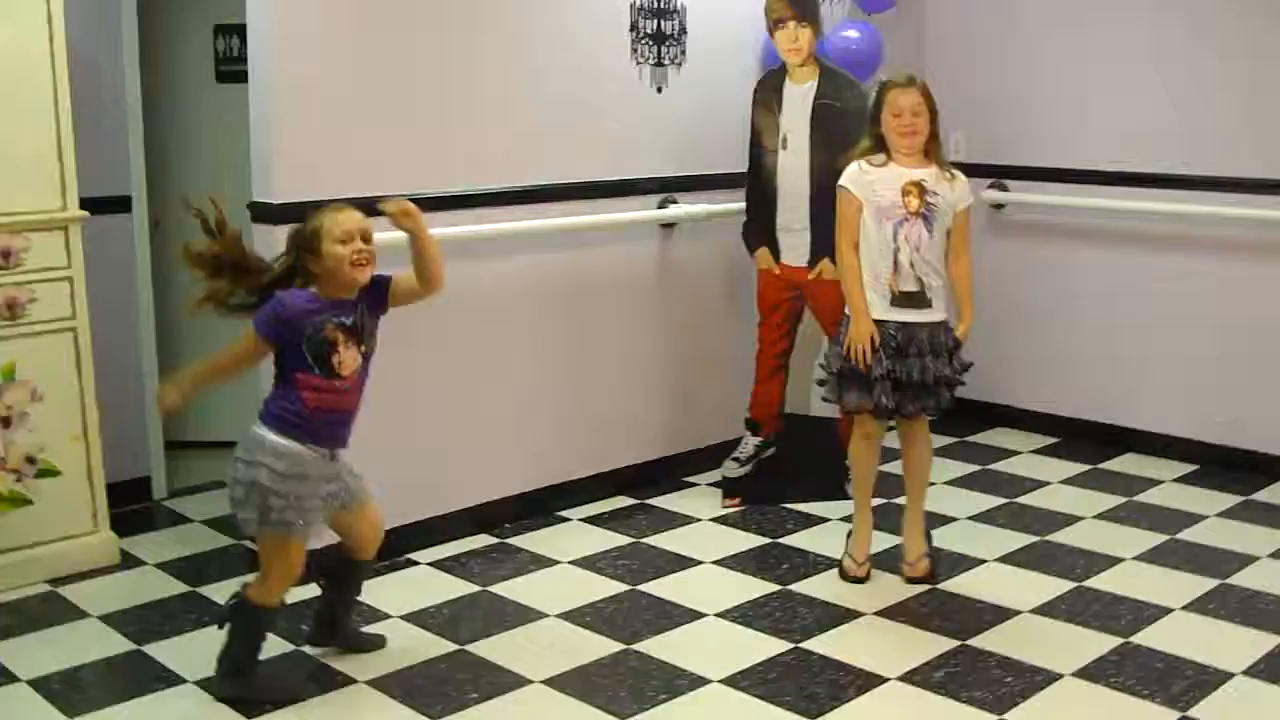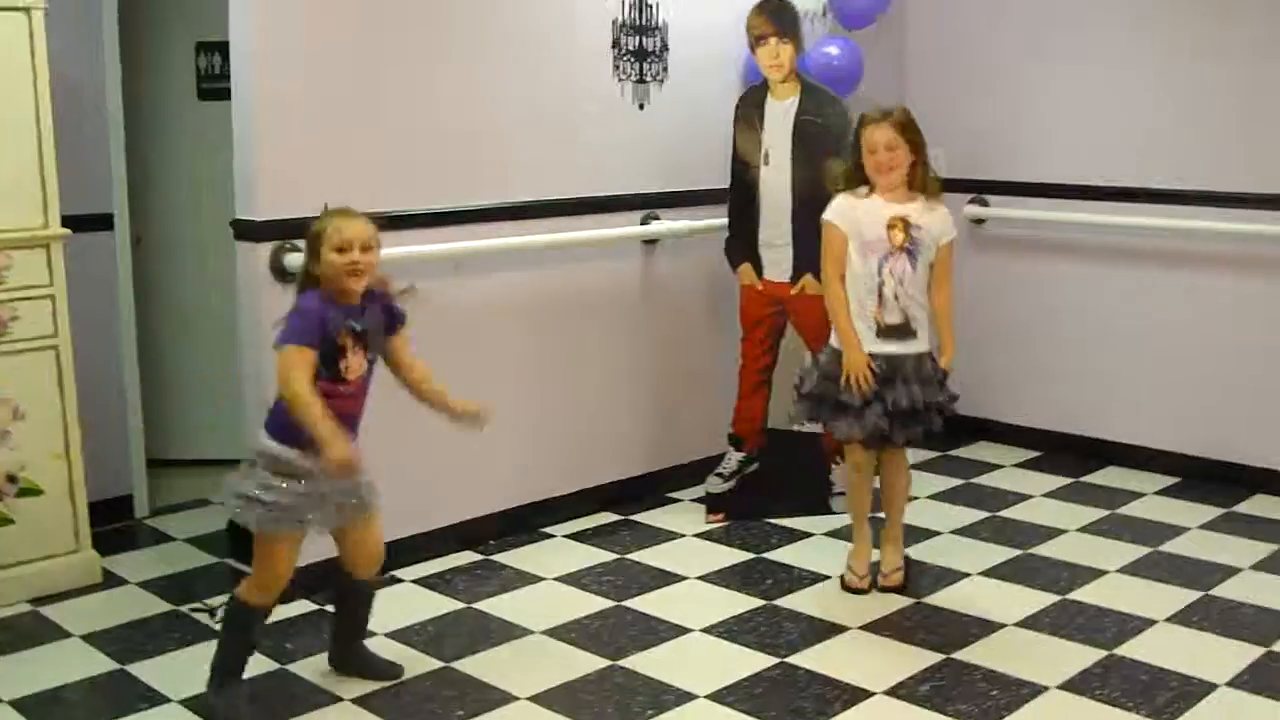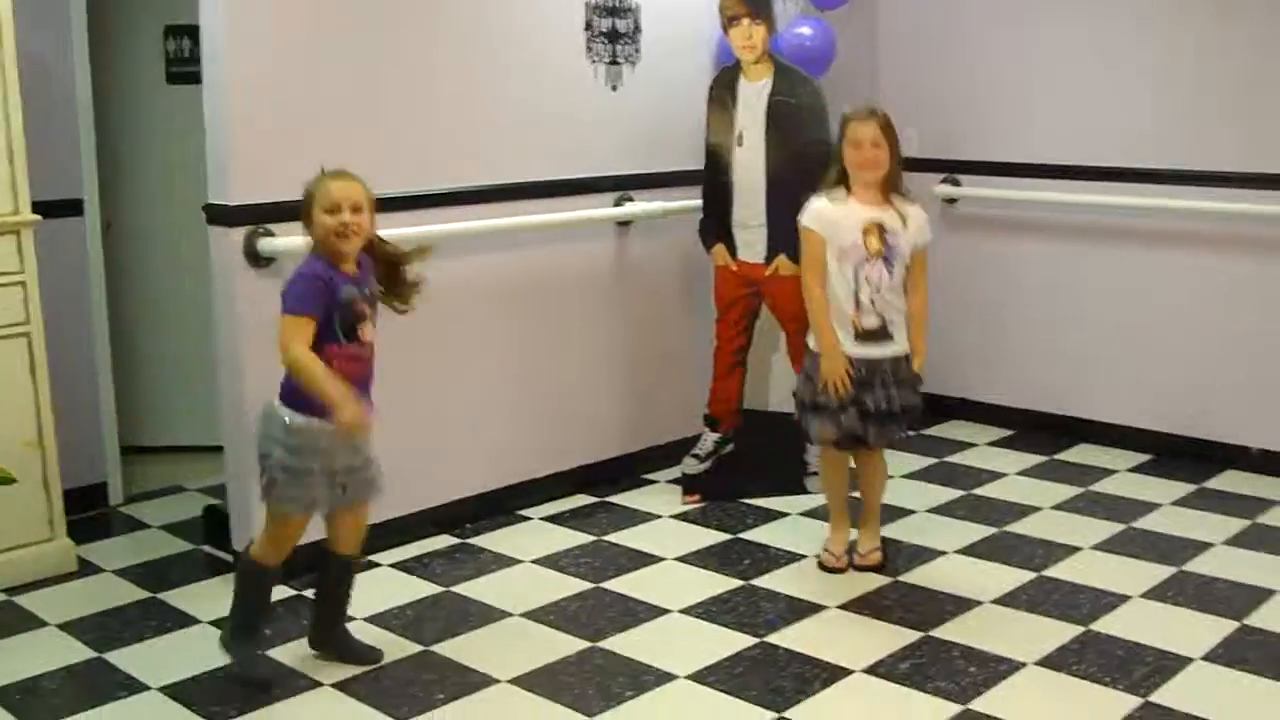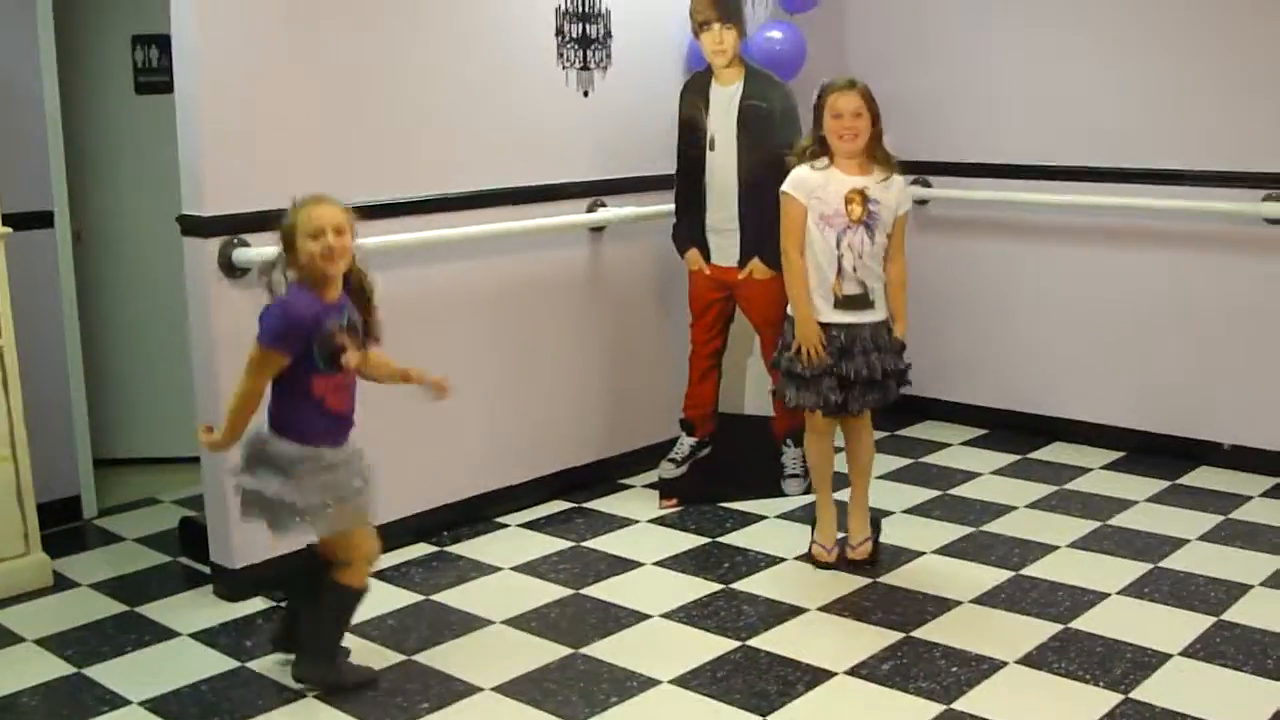
dt=0.2s
person 1, frame 1
left shoulder: (368, 293)
right shoulder: (291, 305)
left elbow: (429, 282)
right elbow: (237, 357)
left wrist: (414, 227)
right wrist: (181, 388)
left hip: (325, 452)
right hip: (284, 451)
left knee: (368, 534)
right knee: (283, 570)
left ankle: (333, 622)
right ankle: (234, 671)
person 1, frame 2
left shoulder: (375, 307)
right shoulder: (308, 313)
left elbow: (406, 368)
right elbow: (292, 383)
left wrist: (452, 406)
right wrist: (326, 435)
left hip: (343, 455)
right hip: (292, 457)
left knee: (367, 554)
right knee: (271, 575)
left ankle: (348, 647)
right ankle: (223, 680)
person 1, frame 3
left shoulder: (367, 273)
right shoulder: (310, 281)
right elbow: (293, 351)
right wrist: (338, 400)
left hip: (346, 426)
right hip: (306, 427)
left knee: (350, 535)
right knee: (280, 538)
left ankle: (329, 628)
right ankle: (243, 634)
person 1, frame 4
left shoulder: (344, 301)
right shoulder: (293, 311)
right elbow: (254, 380)
left wrist: (413, 376)
right wrist: (229, 435)
left hip: (331, 447)
right hip: (300, 451)
left knee: (335, 549)
right knee: (360, 553)
left ankle: (294, 632)
right ankle: (317, 658)
person 2, frame 1
left shoulder: (845, 94)
right shoulder: (766, 90)
right elbow: (756, 170)
left wrist: (842, 253)
right wrist: (756, 241)
left hip: (827, 258)
right hip: (777, 255)
right knee: (770, 349)
left ankle: (856, 443)
right ankle: (760, 434)
person 2, frame 2
left shoulder: (827, 109)
right shoulder: (748, 106)
right elbow: (739, 186)
left wrist: (825, 267)
right wrist: (739, 255)
left hip: (810, 270)
right hip: (758, 269)
right knee: (754, 363)
left ankle: (839, 458)
right ankle: (744, 449)
person 2, frame 3
left shoulder: (801, 90)
right shoulder: (722, 88)
left elbow: (819, 175)
right elbow: (713, 168)
left wrist: (798, 249)
right wrist: (712, 237)
left hip: (784, 253)
right hip: (733, 250)
left knee: (805, 351)
right knee: (729, 346)
left ankle: (816, 440)
right ankle: (719, 431)
person 2, frame 4
left shoulder: (772, 94)
right shoulder: (694, 92)
left elbow: (791, 179)
right elbow: (686, 171)
left wrist: (772, 253)
right wrist: (686, 241)
left hip: (757, 257)
right hip: (706, 256)
left knee: (779, 353)
right knee: (704, 350)
left ankle: (791, 443)
right ankle: (695, 435)
person 3, frame 1
left shoulder: (952, 183)
right shoulder: (861, 175)
left elbow: (958, 258)
right elbow: (847, 250)
left wrist: (966, 319)
right wrist: (859, 316)
left hip: (928, 324)
right hip: (875, 324)
left knee: (916, 425)
right knee: (868, 426)
left ankle: (914, 530)
right ankle: (860, 530)
person 3, frame 2
left shoulder: (934, 216)
right shoulder: (844, 209)
left elbow: (940, 291)
right elbow: (833, 284)
left wrist: (947, 349)
right wrist: (852, 349)
left hip: (911, 355)
right hip: (855, 354)
left knee: (895, 452)
right knee: (858, 447)
left ankle: (892, 548)
right ankle: (861, 543)
person 3, frame 3
left shoulder: (910, 217)
right shoulder: (821, 212)
left elbow: (916, 291)
right elbow: (812, 284)
left wrist: (918, 351)
right wrist: (829, 350)
left hip: (887, 353)
right hip: (836, 353)
left knee: (872, 449)
right knee: (833, 446)
left ankle: (869, 533)
right ankle: (839, 531)
person 3, frame 4
left shoulder: (890, 187)
right shoulder: (804, 180)
left elbow: (895, 261)
right elbow: (792, 254)
left wrist: (900, 321)
right wrist: (806, 318)
left hip: (869, 324)
right hip: (818, 324)
left knee: (858, 418)
right knee: (820, 417)
left ankle: (859, 520)
right ankle: (825, 519)
